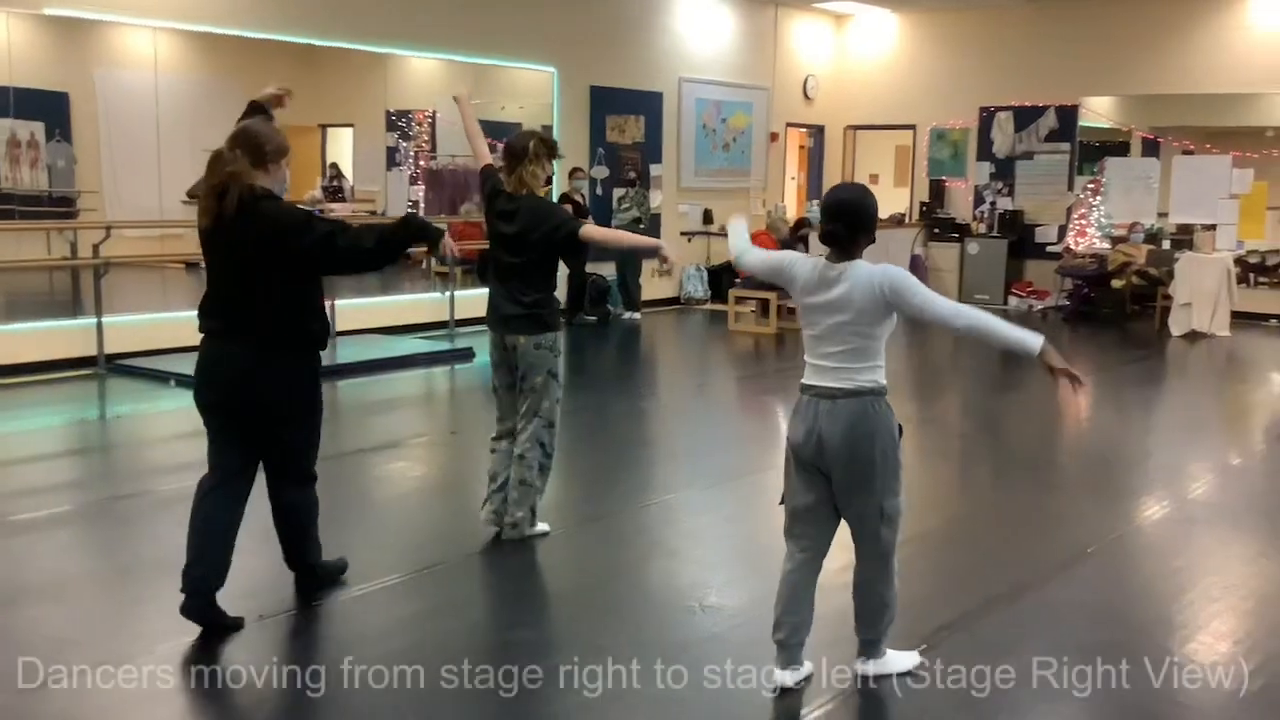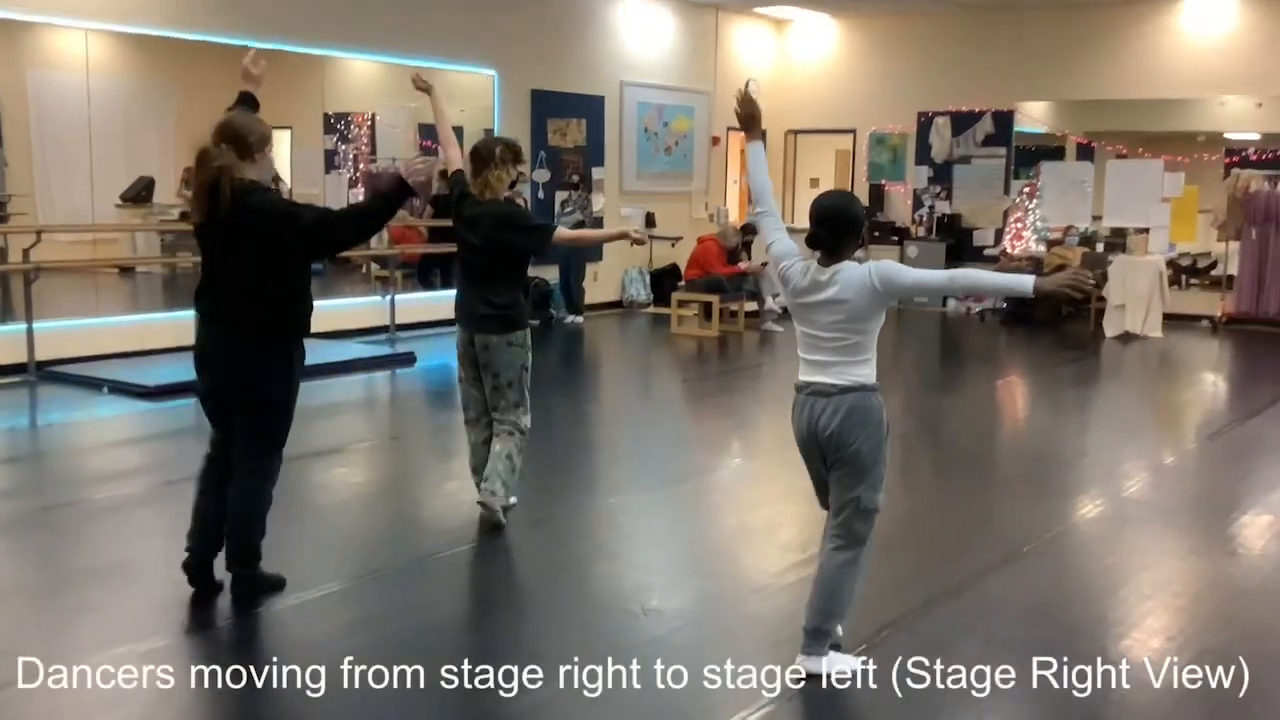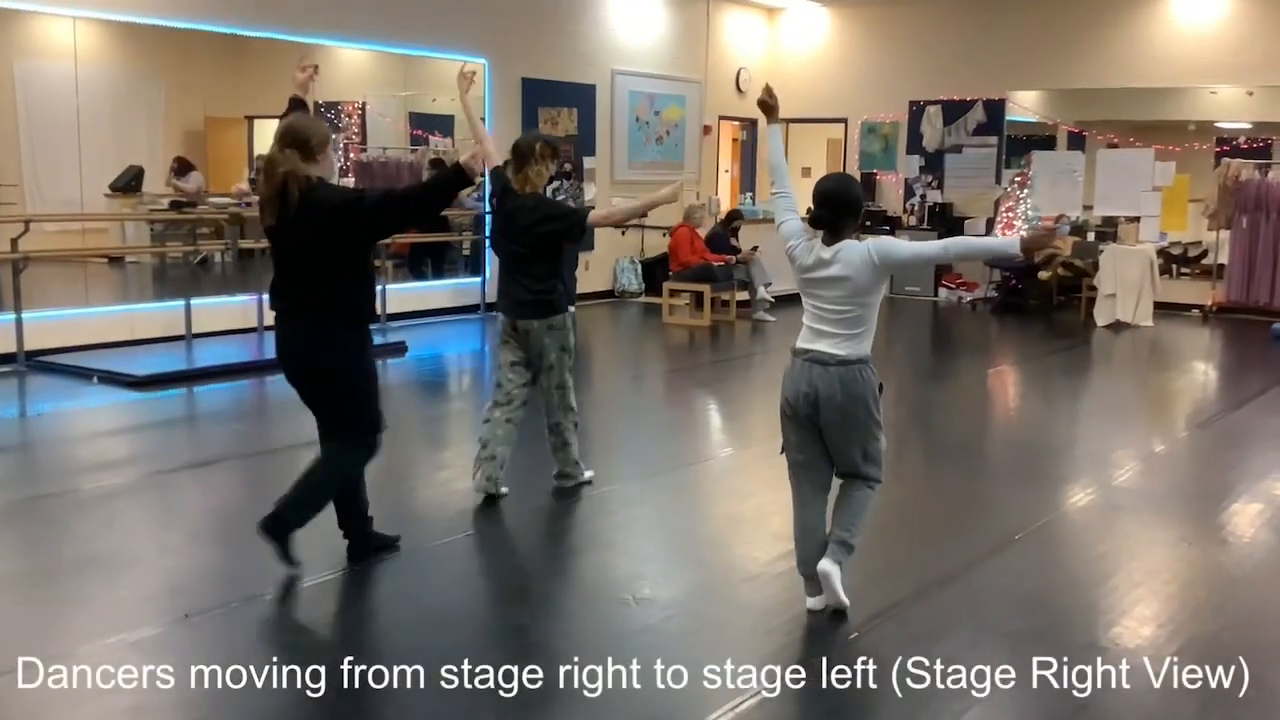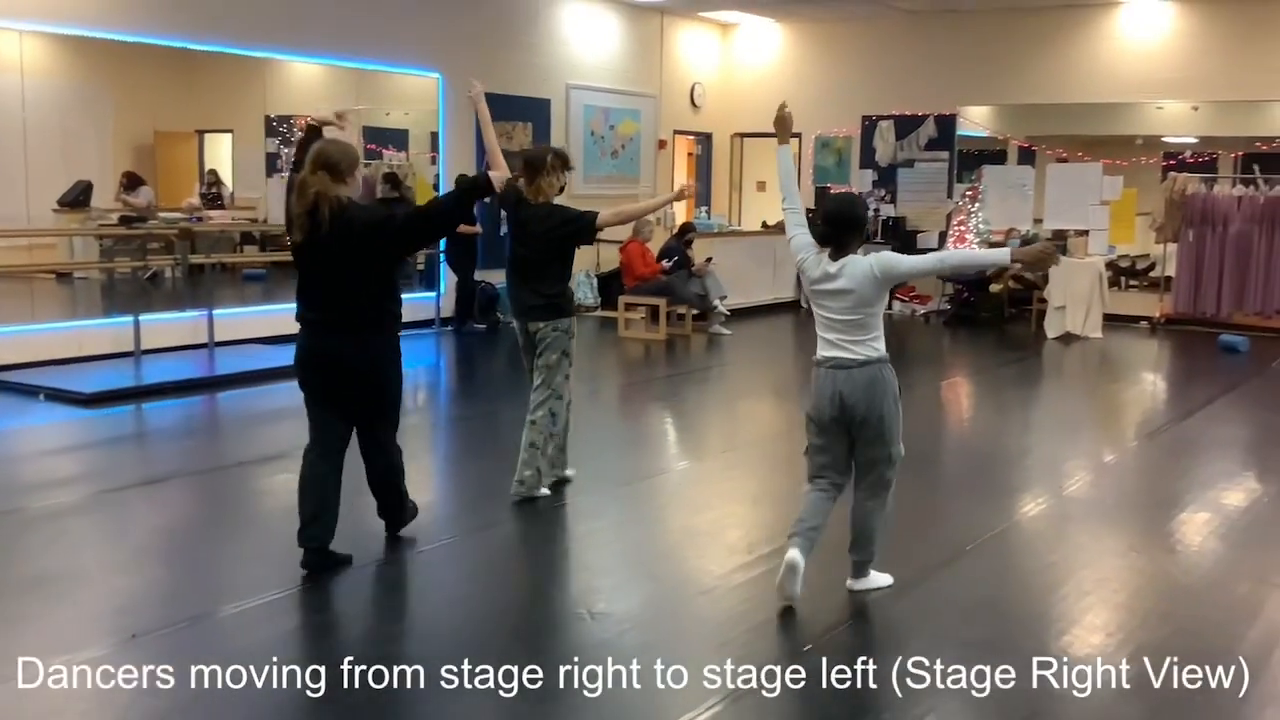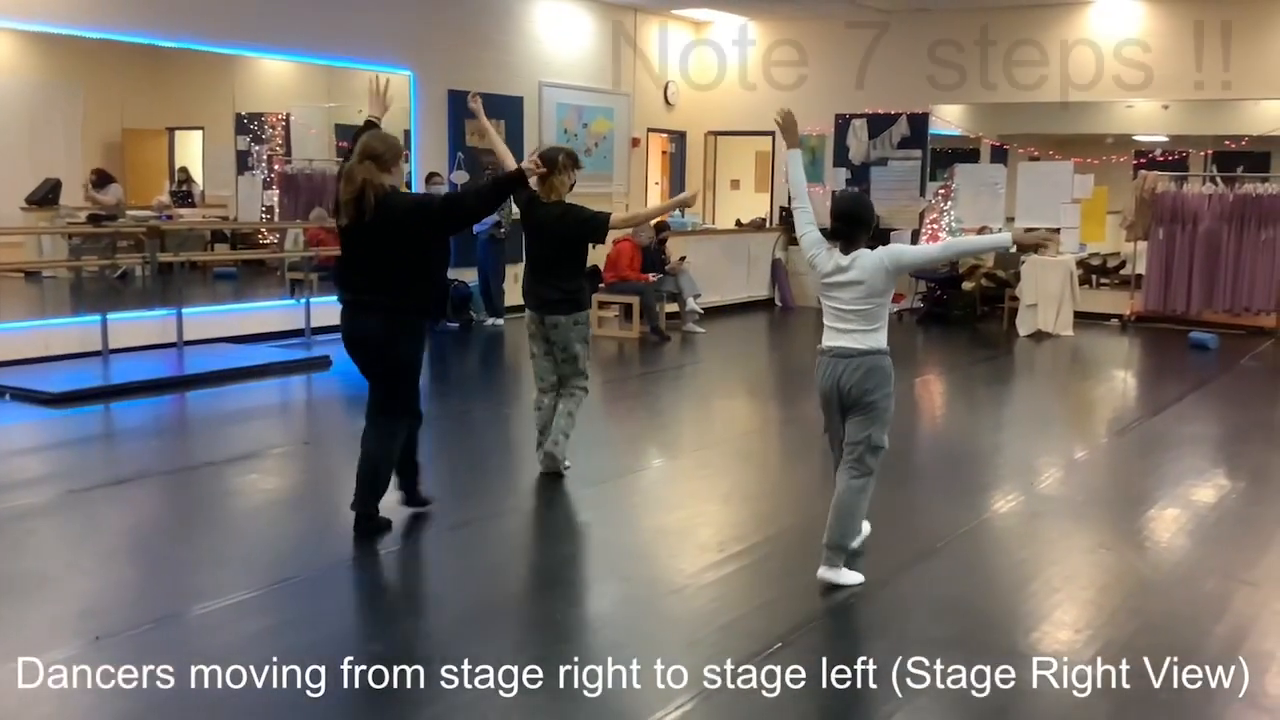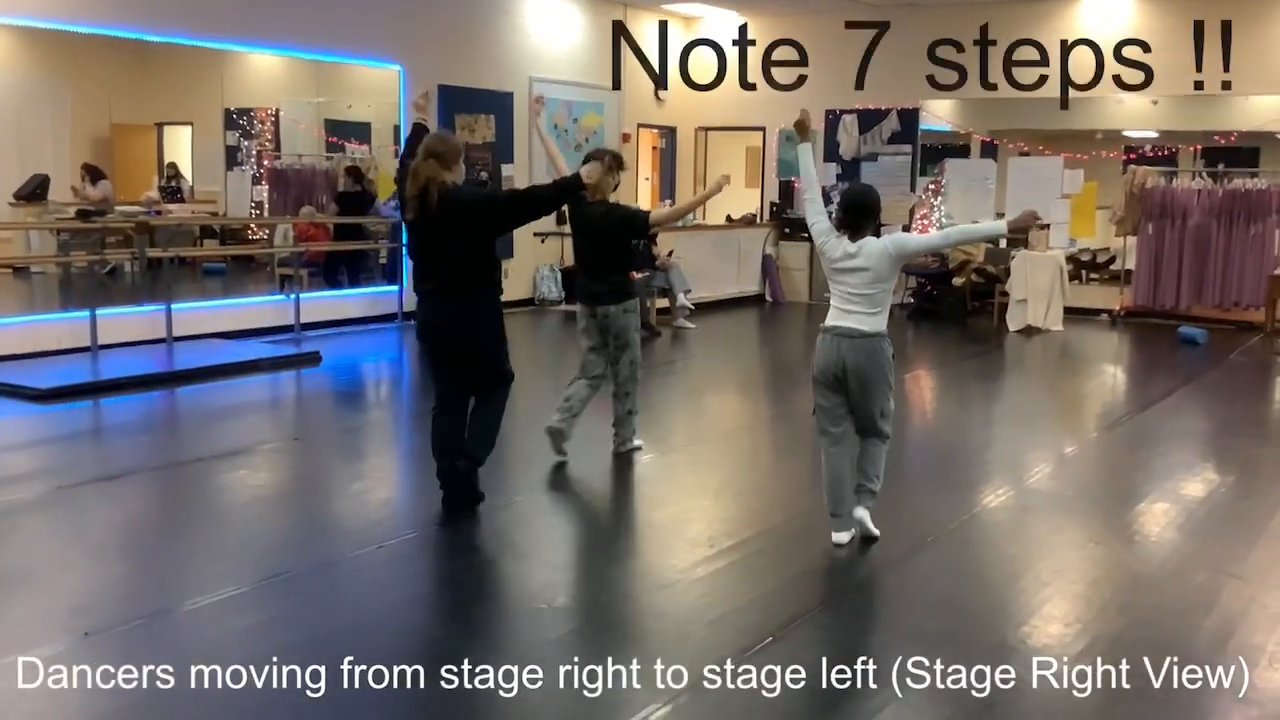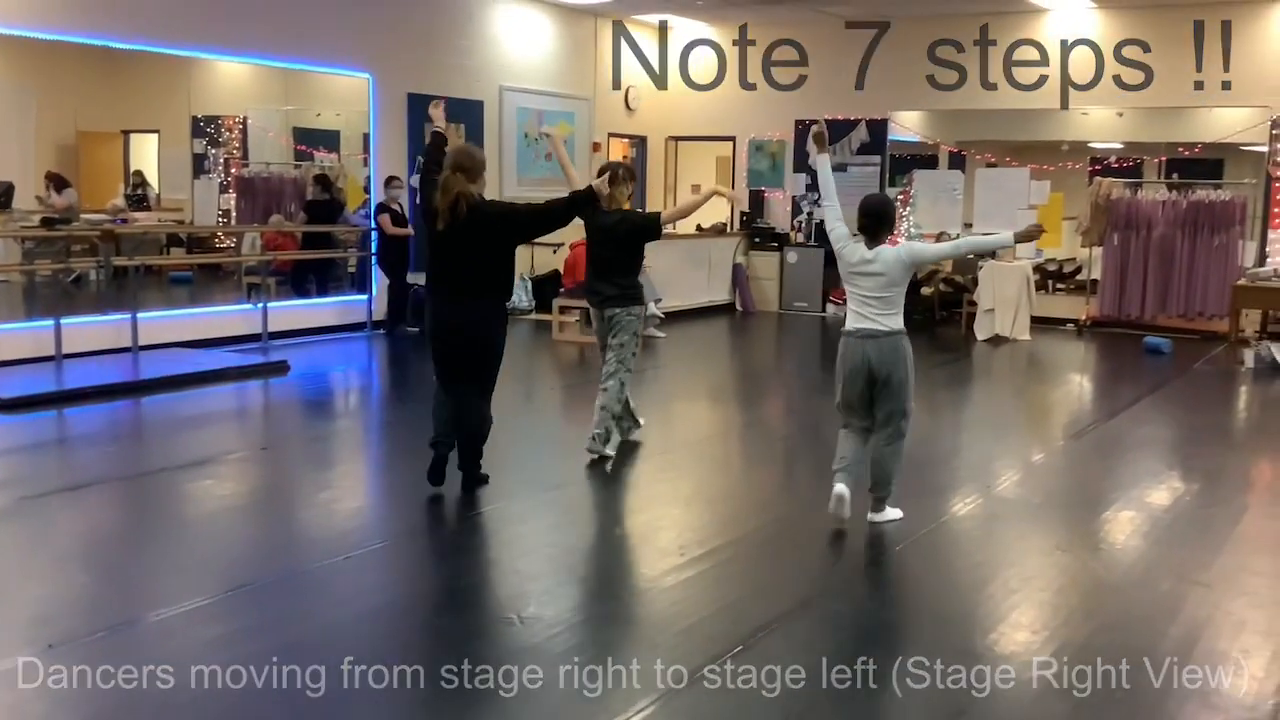
dt=0.7s
person 1, frame 1
left shoulder: (799, 272)
right shoulder: (883, 281)
left elbow: (744, 253)
right elbow: (960, 316)
left wrist: (737, 225)
right wrist: (1038, 347)
left hip: (809, 414)
right hip: (862, 417)
left knee: (803, 541)
right knee: (874, 542)
left ankle: (787, 658)
right ankle: (872, 652)
person 1, frame 2
left shoulder: (793, 273)
right shoulder: (874, 279)
left elbow: (765, 209)
right elbow: (955, 281)
left wrist: (754, 136)
right wrist: (1038, 285)
left hip: (807, 407)
right hip: (855, 410)
left knee: (839, 517)
right knee: (849, 530)
left ankle: (823, 613)
right ankle: (815, 649)
person 1, frame 3
left shoulder: (800, 248)
right shoulder: (874, 255)
left elbow: (781, 191)
right elbow: (949, 249)
left wrist: (773, 122)
right wrist: (1021, 243)
left hip: (801, 374)
right hip: (849, 378)
left knee: (808, 484)
right knee: (862, 475)
left ankle: (813, 586)
right ankle: (833, 556)
person 1, frame 4
left shoulder: (808, 263)
right shoulder: (877, 268)
left elbow: (791, 206)
right elbow: (945, 260)
left wrist: (784, 142)
right wrist: (1014, 255)
left hip: (826, 380)
right hip: (870, 380)
left knee: (825, 479)
right knee: (874, 480)
left ankle: (797, 550)
right ankle: (860, 571)
person 1, frame 5
left shoulder: (818, 257)
right shoulder: (886, 261)
left elbow: (800, 205)
right elbow: (949, 250)
left wrist: (793, 146)
right wrist: (1009, 241)
left hip: (830, 365)
right hip: (870, 368)
left knee: (844, 453)
right knee: (858, 463)
left ankle: (848, 531)
right ankle: (832, 561)
person 1, frame 6
left shoulder: (828, 245)
right shoulder: (891, 248)
left elbow: (811, 197)
right elbow: (951, 236)
left wrist: (805, 141)
right wrist: (1008, 226)
left hip: (830, 345)
right hip: (870, 348)
left knee: (834, 436)
right knee: (874, 432)
left ankle: (840, 523)
right ankle: (862, 504)
person 1, frame 7
left shoulder: (845, 250)
right shoulder: (904, 256)
left elbow: (829, 204)
right elbow: (962, 246)
left wrist: (823, 152)
right wrist: (1015, 238)
left hip: (852, 345)
right hip: (890, 347)
left knee: (854, 423)
right knee: (891, 427)
left ankle: (842, 481)
right ankle: (878, 505)
person 2, frame 1
left shoulder: (218, 211)
right shoulder: (281, 222)
left elbow: (239, 150)
right elbow: (355, 246)
left wrist: (263, 108)
right wrist: (424, 230)
left hip: (220, 361)
right hip: (279, 364)
left knee: (226, 475)
right knee: (291, 473)
left ankle: (201, 592)
right ankle: (309, 571)
person 2, frame 2
left shoulder: (211, 200)
right shoulder: (266, 211)
left elbow: (228, 138)
right elbow: (341, 228)
left wrist: (248, 94)
right wrist: (399, 188)
left hip: (216, 344)
right hip: (263, 350)
left knee: (224, 451)
right knee: (255, 459)
left ankle: (201, 555)
right ankle: (244, 572)
person 2, frame 3
left shoulder: (278, 198)
right shoulder: (338, 205)
left elbow: (286, 151)
right elbow: (404, 203)
right wrist: (461, 173)
left hip: (295, 334)
right hip: (338, 337)
left knee: (343, 434)
right knee: (357, 438)
left ankle: (360, 533)
right ankle: (283, 519)
person 2, frame 4
left shoulder: (301, 217)
right shoulder: (371, 224)
left elbow: (302, 168)
right elbow: (434, 216)
left wrist: (315, 131)
right wrist: (483, 184)
left hip: (317, 346)
right hip: (369, 346)
left knee: (325, 442)
right knee: (379, 433)
left ankle: (315, 544)
right ankle: (395, 513)
person 2, frame 5
left shoulder: (349, 203)
right shoulder: (408, 209)
left elbow: (353, 154)
right elbow: (469, 205)
left wrist: (373, 119)
right wrist: (517, 176)
left hip: (358, 321)
right hip: (395, 325)
left knee: (401, 403)
right knee: (389, 411)
left ankle: (409, 487)
right ankle: (367, 511)
person 2, frame 6
left shoulder: (414, 201)
right shoulder: (472, 203)
left elbow: (413, 163)
right elbow: (526, 201)
right wrist: (576, 182)
left hip: (432, 314)
right hip: (473, 313)
left knee: (448, 398)
right knee: (494, 387)
left ankle: (452, 486)
right ankle: (467, 465)
person 2, frame 7
left shoulder: (435, 209)
right shoulder: (494, 216)
right elbow: (547, 214)
right wrist: (590, 194)
left hip: (441, 314)
right hip: (483, 316)
left knee: (447, 389)
right knee: (476, 393)
left ankle: (439, 454)
right ankle: (470, 471)
person 3, frame 1
left shoulder: (496, 197)
right shoulder: (544, 213)
left elbow: (479, 147)
right elbow: (600, 234)
left wrist: (463, 104)
right wrist: (653, 243)
left hip: (501, 327)
right hip: (536, 330)
left knee: (507, 422)
right knee: (535, 424)
left ankle: (497, 505)
right ankle: (518, 519)
person 3, frame 2
left shoulder: (463, 202)
right shoulder: (510, 217)
left elbow: (449, 144)
right elbow: (570, 237)
left wrist: (432, 94)
right wrist: (621, 232)
left hip: (469, 325)
right hip: (505, 329)
left knee: (478, 415)
right knee: (512, 415)
left ankle: (493, 488)
right ankle: (494, 488)
person 3, frame 3
left shoulder: (503, 196)
right shoulder: (550, 212)
left elbow: (485, 144)
right elbow: (610, 217)
left wrist: (466, 95)
right wrist: (661, 199)
left hip: (510, 314)
right hip: (547, 315)
left knee: (507, 393)
right knee: (557, 394)
left ankle: (487, 474)
right ankle: (568, 471)
person 3, frame 4
left shoulder: (514, 206)
right shoulder: (561, 218)
left elbow: (495, 157)
right elbow: (619, 216)
left wrist: (481, 105)
right wrist: (669, 198)
left hip: (523, 315)
right hip: (553, 317)
left knee: (548, 390)
right knee: (548, 396)
left ankle: (554, 466)
right ankle: (528, 480)
person 3, frame 5
left shoulder: (528, 205)
right shoulder: (575, 217)
left elbow: (507, 162)
right elbow: (629, 219)
left wrist: (482, 118)
right wrist: (675, 204)
left hip: (537, 310)
right hip: (570, 312)
left knee: (545, 384)
right knee: (575, 382)
left ankle: (547, 455)
right ankle: (554, 445)
person 3, frame 6
left shoulder: (577, 206)
right shoulder: (619, 216)
left elbow: (557, 163)
right elbow: (667, 216)
left wrist: (537, 120)
right wrist: (708, 193)
left hip: (588, 304)
right hip: (619, 304)
left knee: (591, 372)
right knee: (625, 372)
left ankle: (561, 422)
right ankle: (624, 438)
person 3, frame 7
left shoulder: (592, 215)
right shoulder: (635, 222)
left elbow: (572, 177)
right elbow: (680, 212)
left wrist: (554, 139)
right wrist: (713, 190)
left hip: (598, 305)
right hip: (627, 306)
left knee: (614, 367)
right knee: (614, 373)
left ankle: (627, 423)
right ankle: (599, 440)
